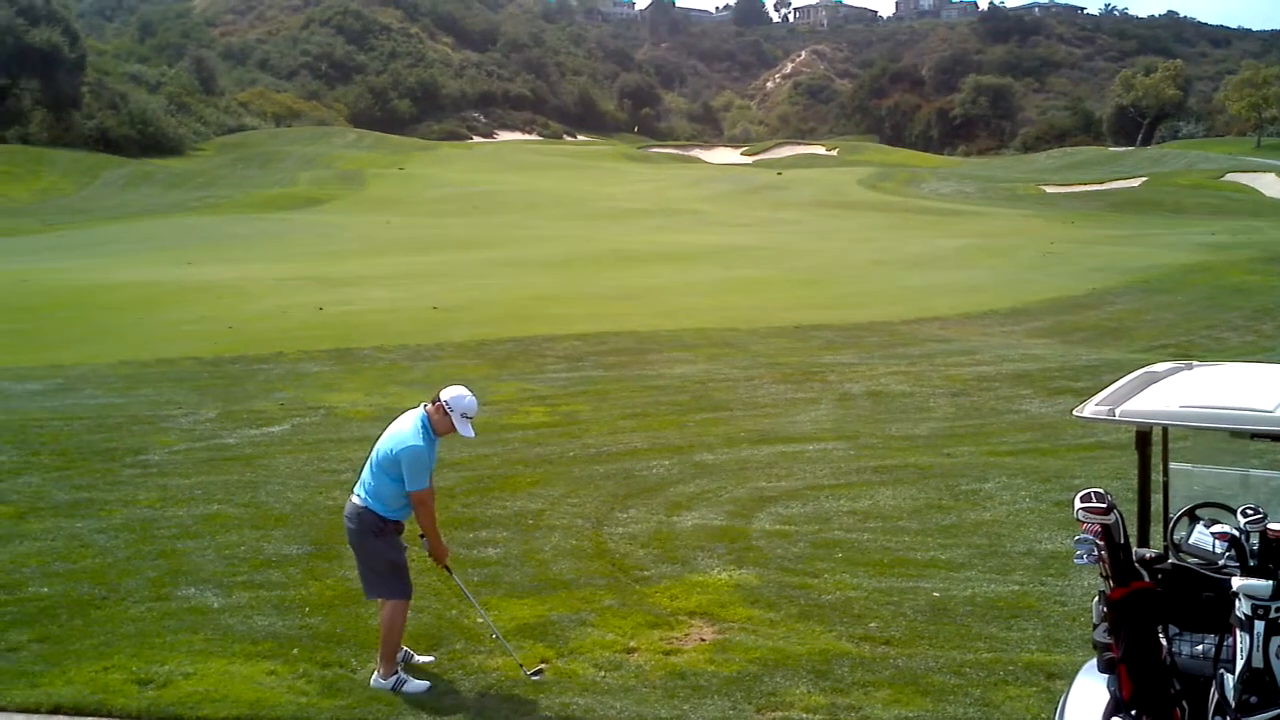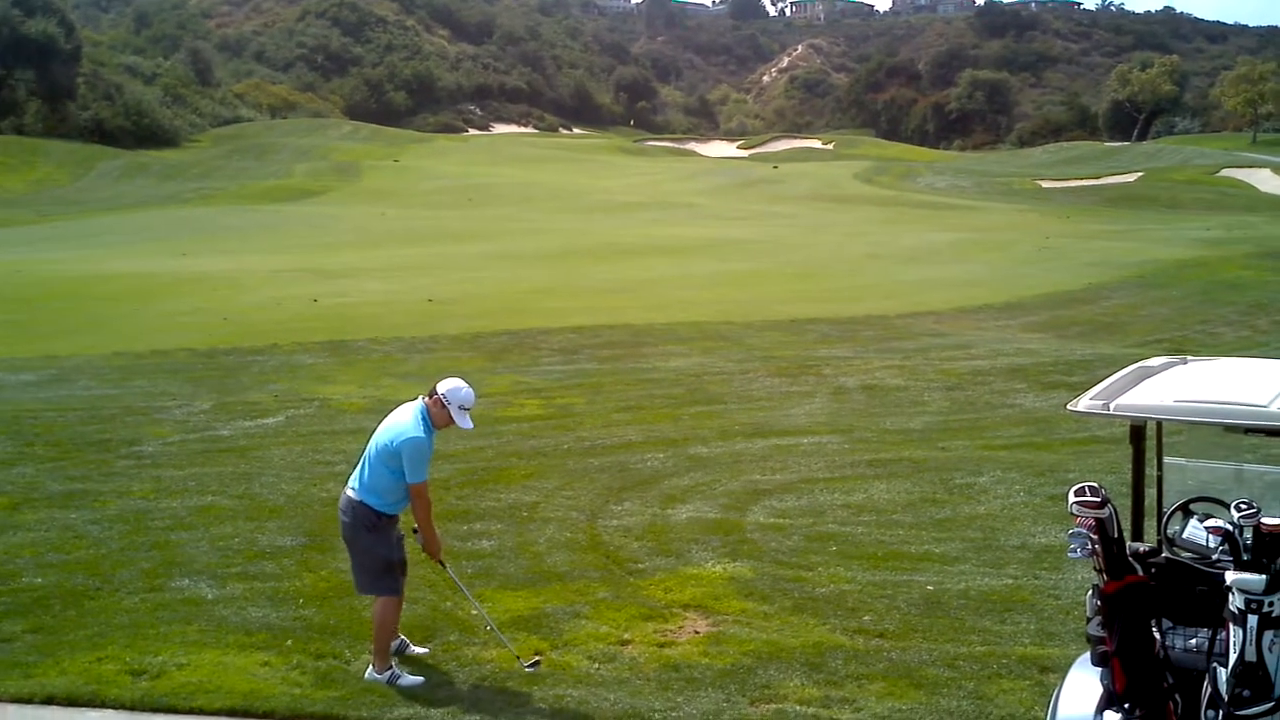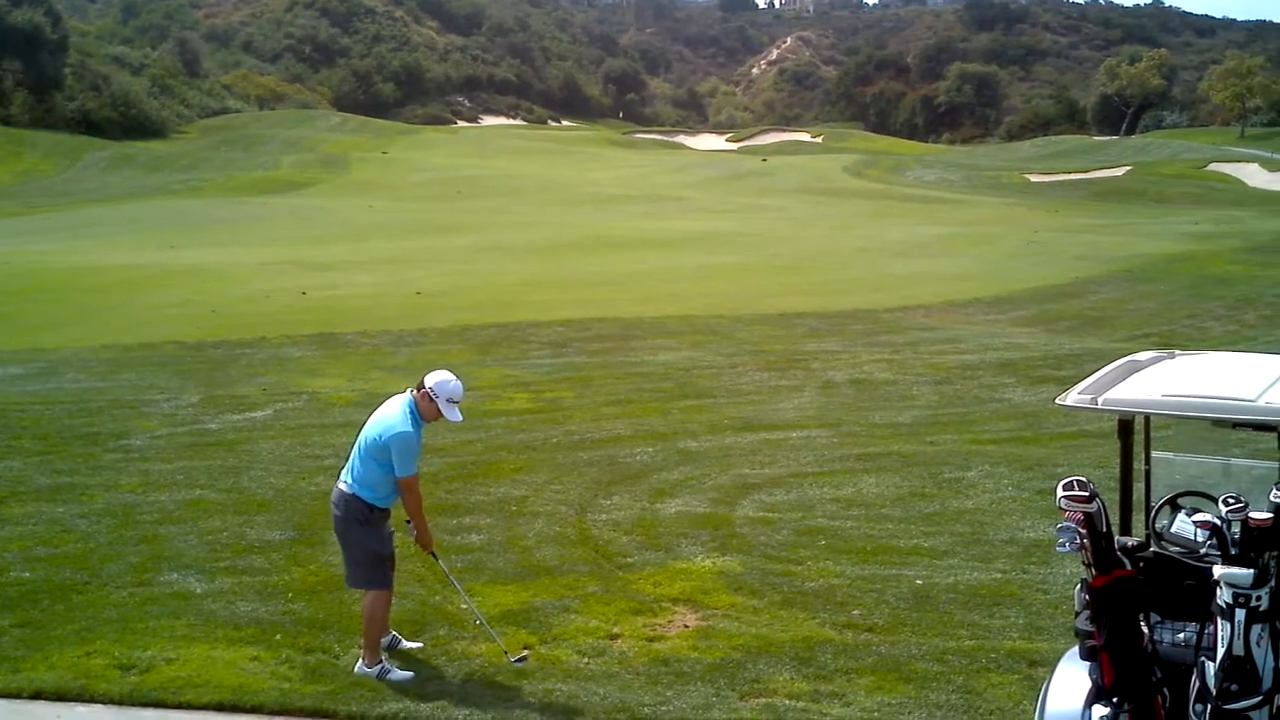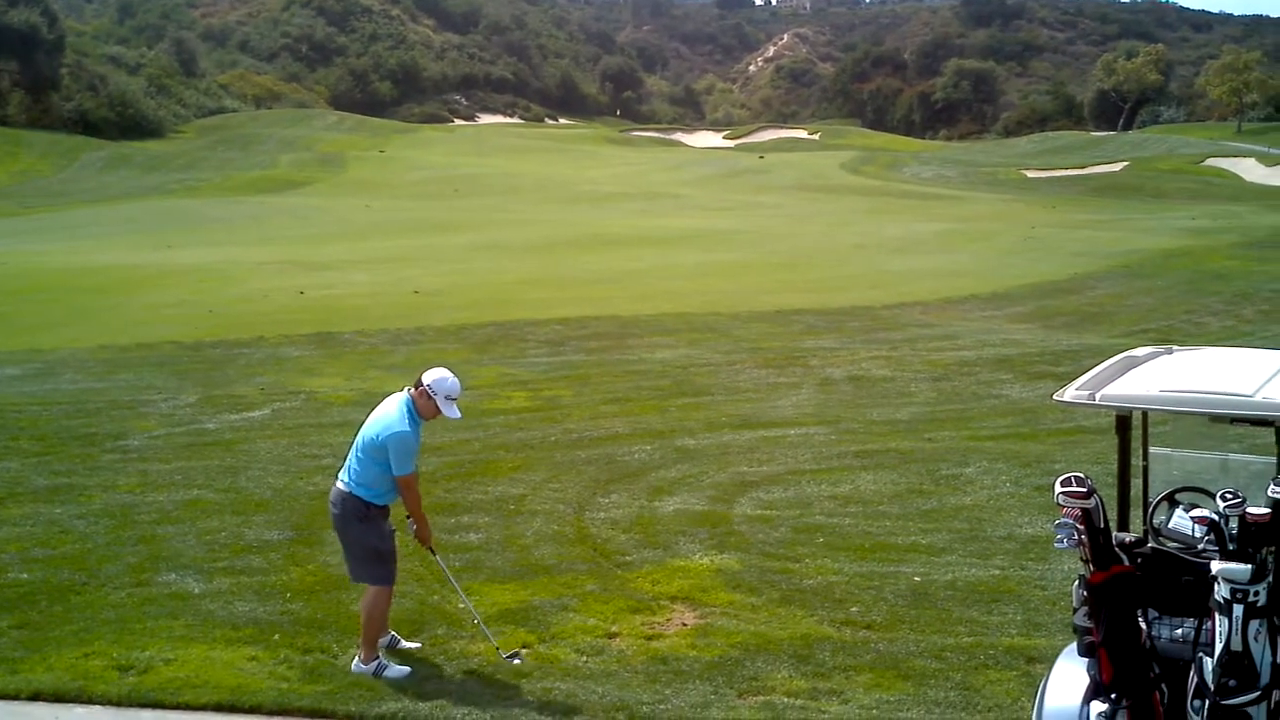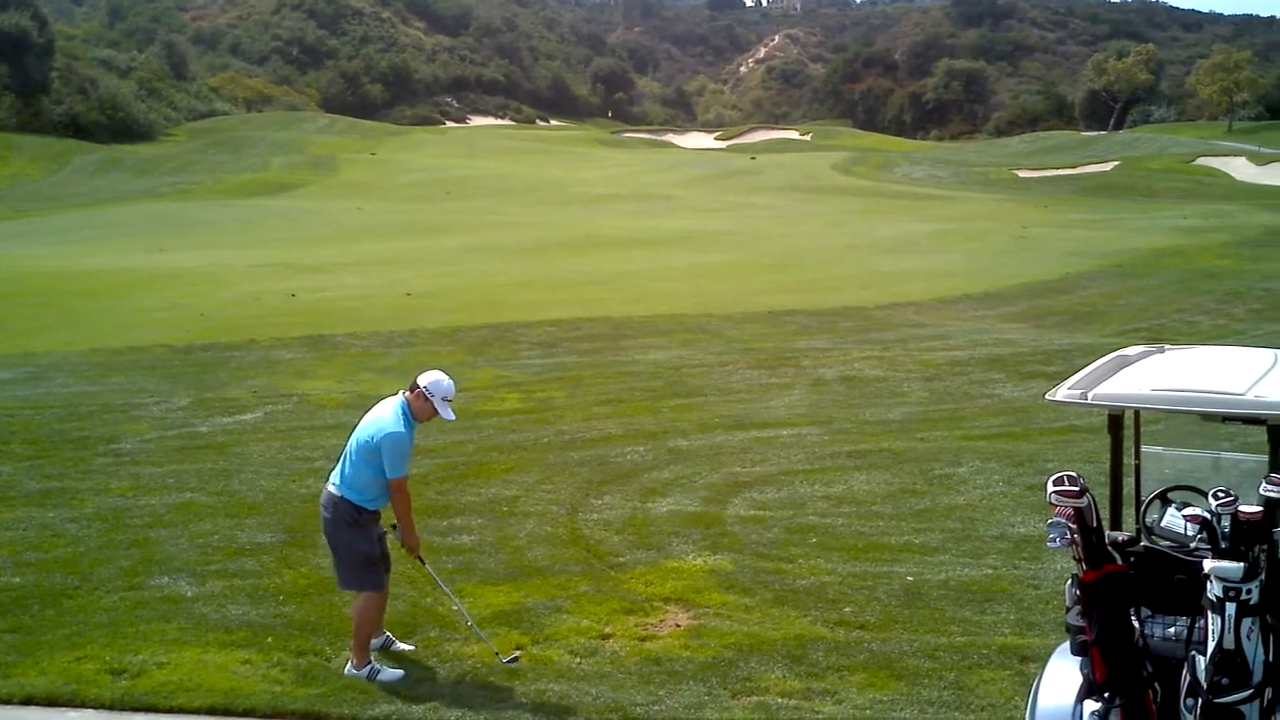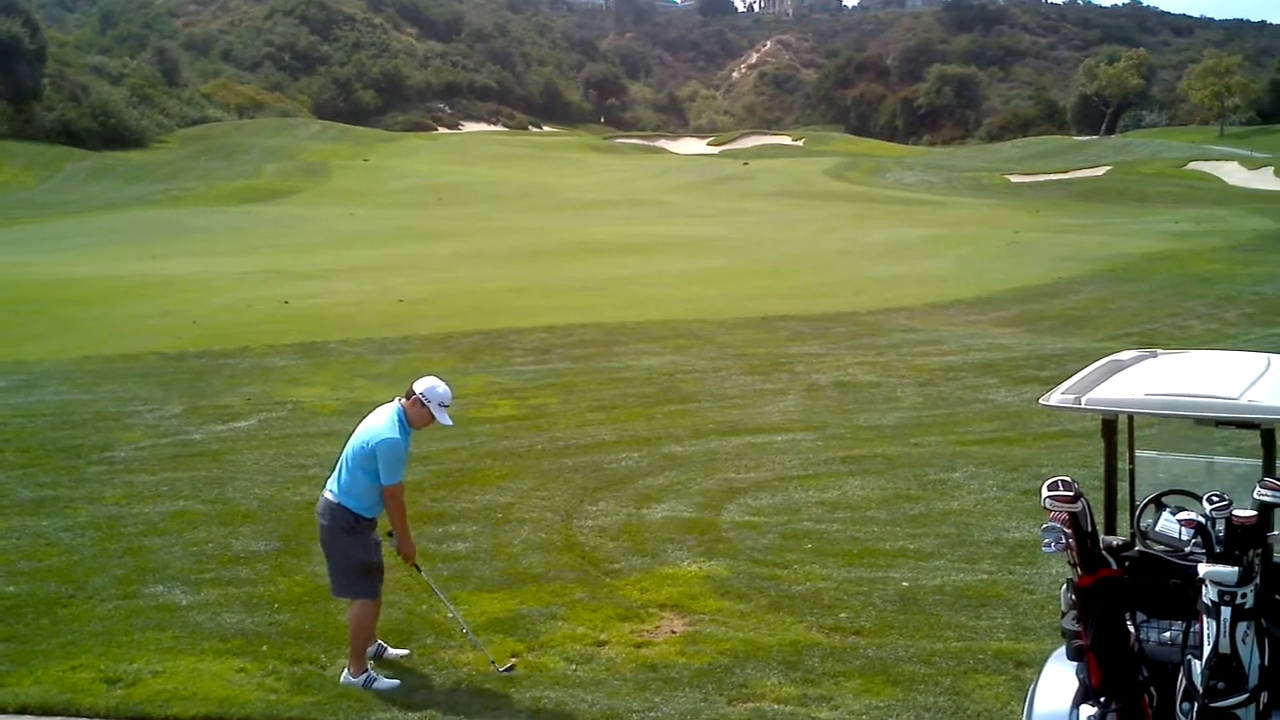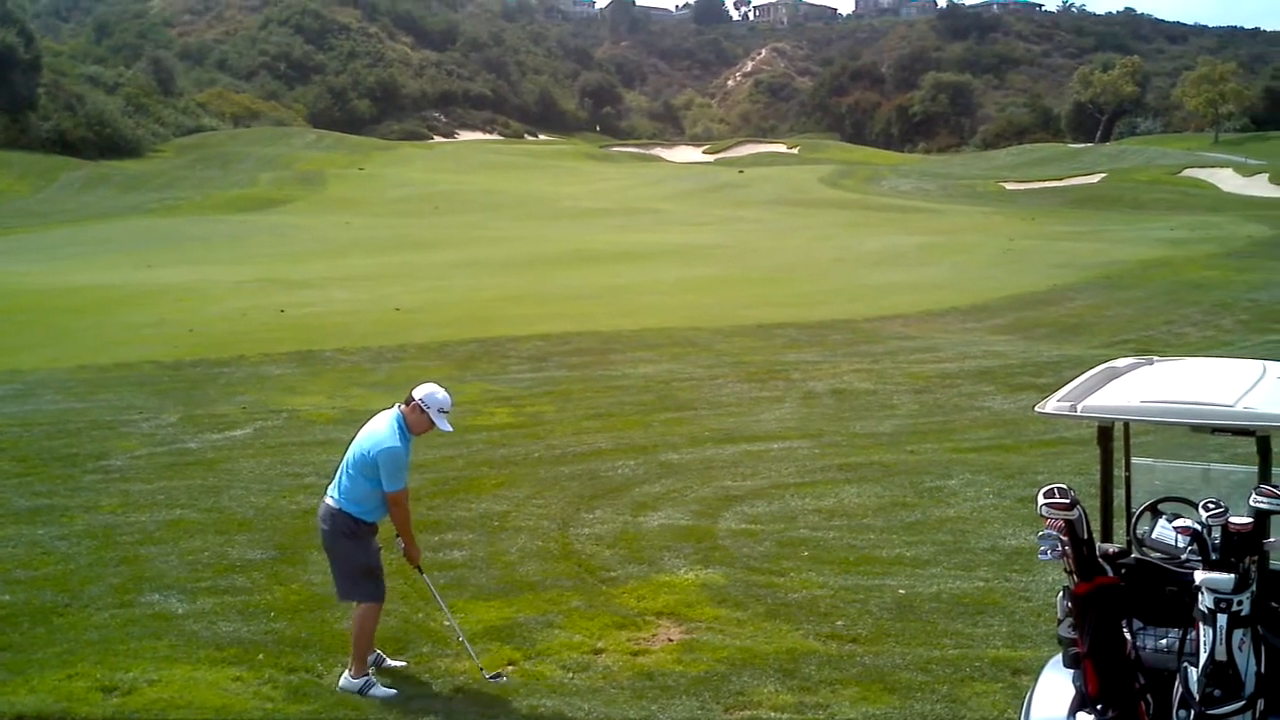
dt=0.2s
person 1, frame 1
left shoulder: (419, 421)
right shoulder: (414, 444)
left elbow: (427, 488)
right elbow: (421, 503)
left wrist: (432, 536)
right wrist: (436, 544)
left hip: (380, 515)
right hip: (371, 520)
left knee: (396, 588)
right knee: (397, 594)
left ankle: (393, 650)
right ankle: (386, 672)
person 1, frame 2
left shoulder: (414, 410)
right shoulder: (415, 437)
left elbow: (418, 489)
right elbow: (419, 496)
left wrist: (426, 530)
right wrist: (430, 538)
left hip: (376, 508)
right hip: (365, 514)
left knee: (397, 576)
right knee: (386, 589)
left ankle: (390, 639)
right ankle: (380, 666)
person 1, frame 3
left shoulder: (402, 403)
right shoulder: (403, 431)
left elbow: (410, 477)
right elbow: (409, 489)
left wrist: (417, 520)
right wrist: (423, 530)
left hip: (368, 503)
right hip: (357, 508)
left knee: (383, 576)
right knee: (377, 584)
left ankle: (382, 634)
right ankle: (371, 660)
person 1, frame 4
left shoulder: (400, 402)
right shoulder: (401, 430)
left elbow: (409, 476)
right elbow: (408, 487)
left wrist: (416, 517)
right wrist: (422, 525)
left hip: (368, 501)
right hip: (356, 506)
left knee: (386, 571)
right knee: (379, 580)
left ankle: (381, 634)
right ankle: (367, 658)
person 1, frame 5
left shoulder: (394, 406)
right shoulder: (396, 432)
left elbow: (395, 484)
right elbow: (398, 491)
left wrist: (403, 526)
right wrist: (410, 533)
left hip: (359, 505)
right hip: (347, 510)
left knee: (380, 573)
right knee: (369, 585)
left ankle: (376, 635)
right ankle: (359, 663)
person 1, frame 6
left shoulder: (391, 413)
right shoulder: (391, 438)
left elbow: (393, 489)
right elbow: (392, 497)
left wrist: (399, 533)
right wrist: (405, 540)
left hip: (353, 512)
right hip: (343, 517)
left knee: (374, 582)
right knee: (364, 593)
left ankle: (369, 644)
right ankle: (356, 670)
person 1, frame 7
left shoulder: (389, 419)
right shoulder: (391, 446)
left elbow: (398, 490)
right elbow: (396, 503)
left wrist: (404, 535)
right wrist: (410, 543)
left hip: (353, 517)
right hip: (344, 522)
left knee: (370, 590)
right knee: (370, 595)
left ankle: (367, 653)
right ankle: (356, 674)
